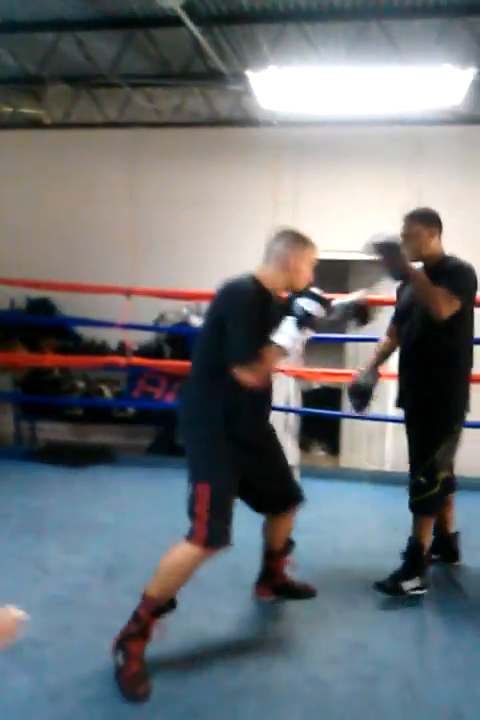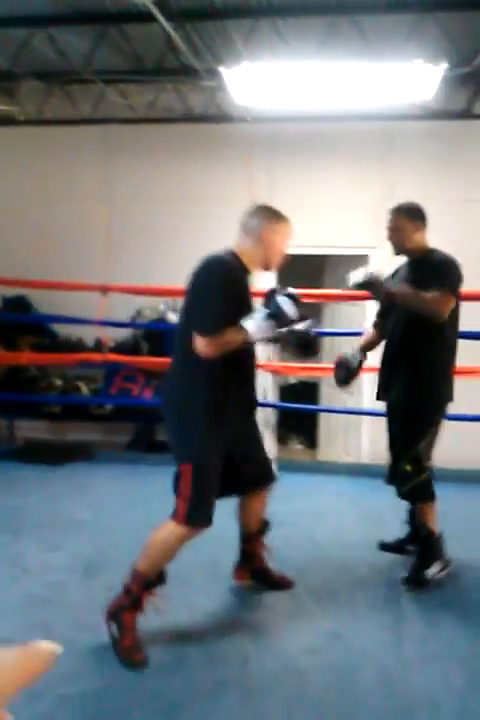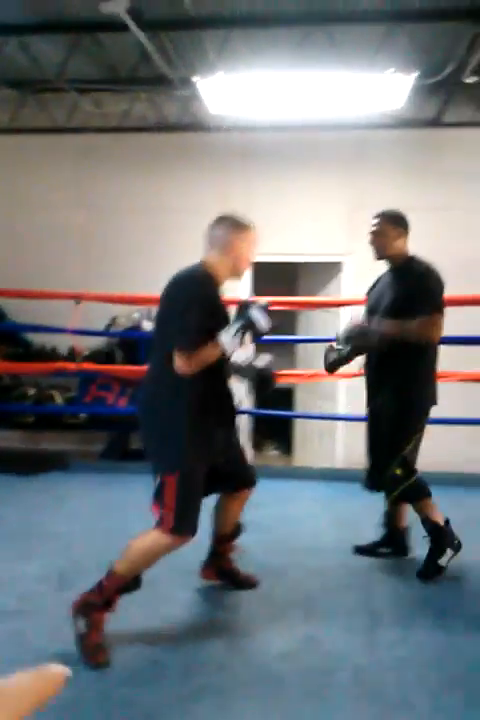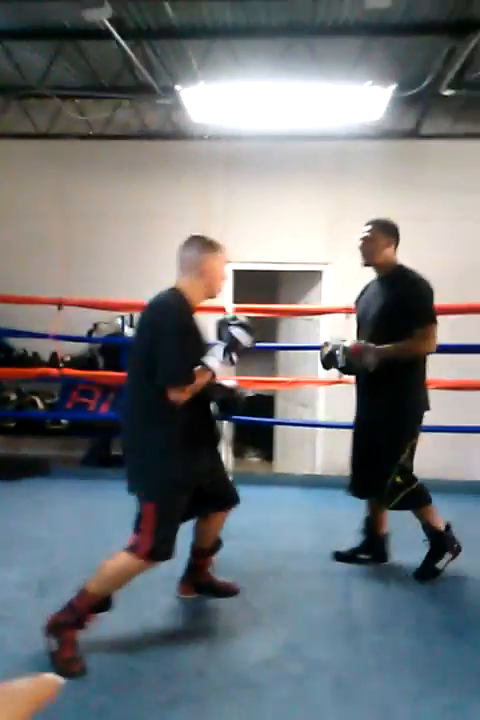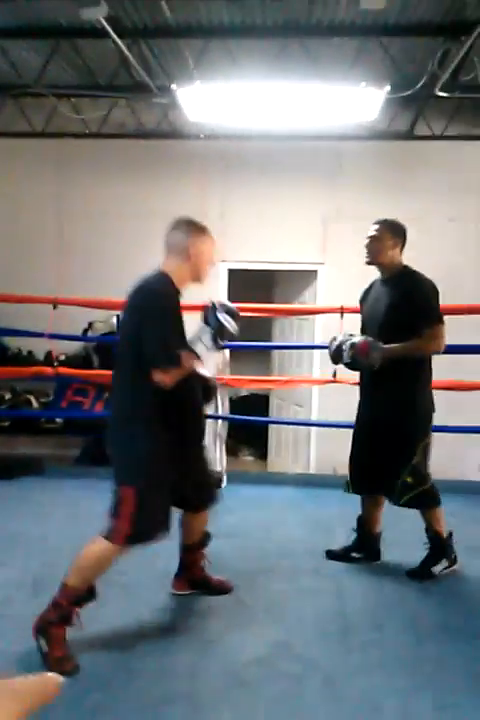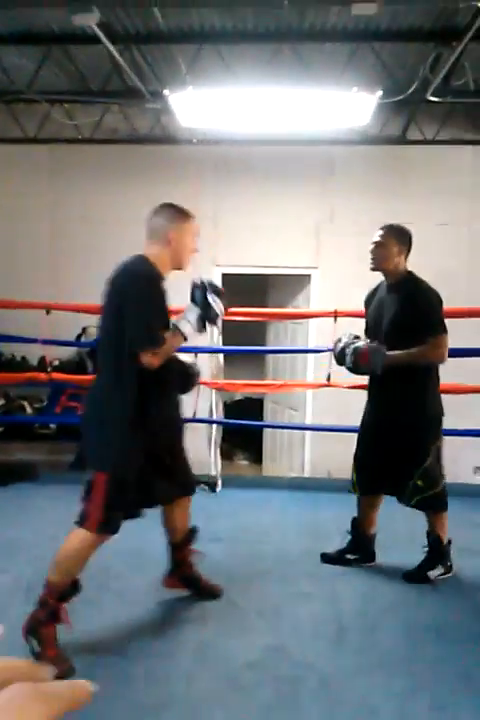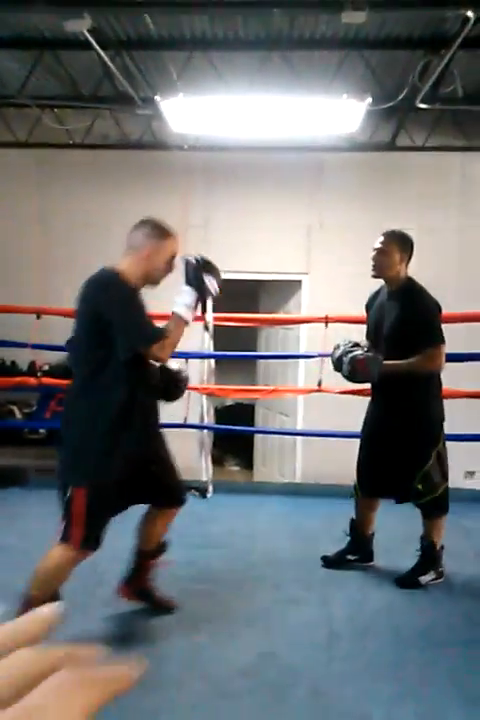
dt=0.1s
person 1, frame 1
left shoulder: (270, 300)
right shoulder: (239, 298)
right elbow: (249, 374)
right wrist: (293, 327)
left hip: (250, 425)
right hip: (214, 431)
left knee: (285, 501)
right knee: (204, 539)
left ankle: (271, 578)
right ankle: (133, 638)
person 1, frame 2
left shoulder: (237, 274)
right shoulder: (218, 271)
right elbow: (207, 345)
right wrist: (263, 321)
left hip: (231, 406)
right hip: (198, 410)
left knee: (259, 482)
right knee: (191, 517)
left ankle: (250, 563)
right ankle: (124, 608)
person 1, frame 3
left shoulder: (208, 287)
right shoulder: (191, 286)
right elbow: (184, 362)
left wrist: (240, 334)
right wrist: (236, 334)
left hip: (206, 413)
right hip: (175, 420)
left knee: (239, 482)
right knee: (175, 528)
left ankle: (218, 563)
right ankle: (93, 605)
person 1, frame 4
left shoulder: (176, 308)
right shoulder: (170, 313)
right elbow: (177, 390)
left wrist: (214, 370)
right wrist: (221, 355)
left hip: (186, 438)
right hip: (159, 444)
left knee: (219, 502)
right knee: (147, 549)
left ankle: (197, 576)
right ankle: (64, 624)
person 1, frame 5
left shoulder: (162, 292)
right shoulder: (157, 296)
right elbow: (163, 372)
left wrist: (196, 378)
left hip: (171, 424)
right hip: (143, 430)
left knee: (200, 496)
right knee: (125, 534)
left ankle: (189, 572)
right ankle: (52, 622)
person 1, frame 6
left shoulder: (145, 279)
right shoulder: (135, 278)
right elbow: (151, 354)
left wrist: (183, 346)
right wrist: (194, 317)
left hip: (148, 413)
right hip: (119, 418)
left knee: (179, 488)
right knee: (98, 522)
left ankle: (181, 569)
right ankle: (41, 621)
person 1, frame 7
left shoulder: (122, 290)
right shoulder: (107, 289)
right elbow: (157, 349)
right wrist: (191, 298)
left hip: (132, 422)
right hip: (96, 430)
left knee: (168, 499)
right knee: (77, 543)
left ankle: (137, 580)
person 2, frame 1
right shoulder: (411, 282)
left elbow: (441, 309)
right elbow: (395, 333)
left wrist: (407, 269)
right wrist: (369, 371)
left hip: (445, 393)
right hip: (418, 390)
left knee: (427, 473)
right knee: (436, 468)
left ankle: (416, 567)
right ankle: (446, 542)
person 2, frame 2
left shoulder: (441, 266)
right shoulder: (399, 274)
left elbow: (440, 309)
right elbow: (384, 326)
left wrist: (390, 288)
right wrist: (356, 354)
left hip: (427, 384)
right hip: (399, 381)
left knee: (410, 462)
right knee: (406, 461)
left ankle: (432, 550)
right ankle: (421, 533)
person 2, frame 3
left shoulder: (422, 276)
right shoulder: (382, 283)
left elbow: (432, 330)
left wrist: (382, 331)
right wrist: (348, 350)
left hip: (409, 389)
right hip: (383, 386)
left knee: (395, 467)
right knee: (385, 464)
left ankle: (443, 536)
right ankle: (394, 536)
person 2, frame 4
left shoulder: (412, 285)
right shoulder: (368, 291)
left elbow: (427, 341)
left wrist: (378, 354)
right wrist: (346, 353)
left hip: (401, 398)
right hip: (371, 396)
left knee: (393, 474)
right knee: (368, 472)
left ankle: (443, 539)
right ankle: (375, 543)
person 2, frame 5
left shoulder: (418, 287)
right shoulder: (372, 290)
left elbow: (435, 341)
left wrist: (385, 352)
right wrist: (352, 349)
left hip: (407, 399)
right hip: (375, 395)
left knee: (407, 474)
right knee: (368, 470)
left ankle: (442, 547)
right ankle: (367, 541)
person 2, frame 6
left shoulder: (422, 295)
right shoulder: (375, 295)
left elbow: (439, 350)
left wrist: (387, 358)
right wrist: (358, 350)
left hip: (416, 404)
right hip: (382, 399)
left knee: (423, 477)
right knee: (368, 470)
left ankle: (440, 555)
right ankle: (361, 545)
person 2, frame 7
left shoulder: (421, 303)
right shoulder: (376, 300)
left elbow: (435, 360)
left wrist: (384, 367)
right wrist: (358, 358)
left hip: (419, 409)
right hip: (385, 403)
left knee: (424, 481)
right knee: (370, 472)
left ankle: (432, 560)
right ankle: (360, 545)
